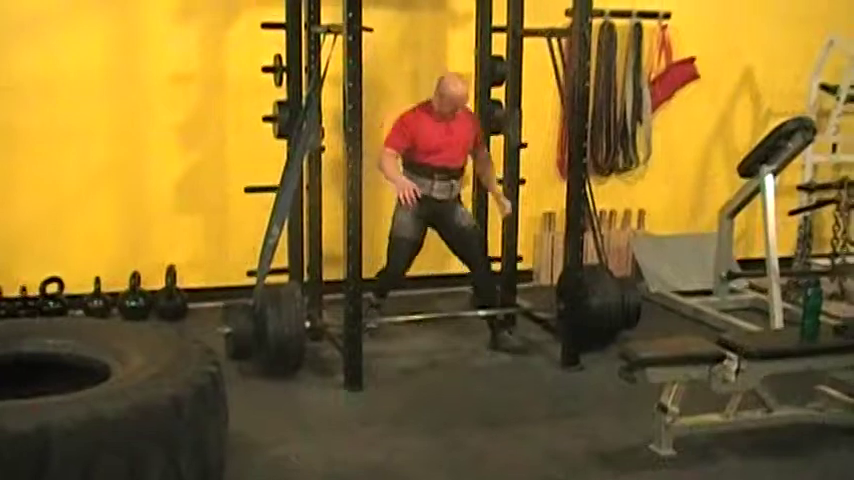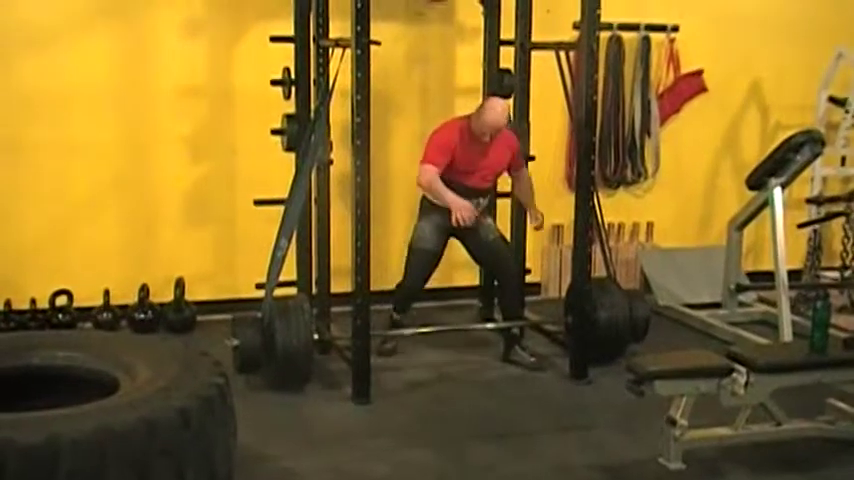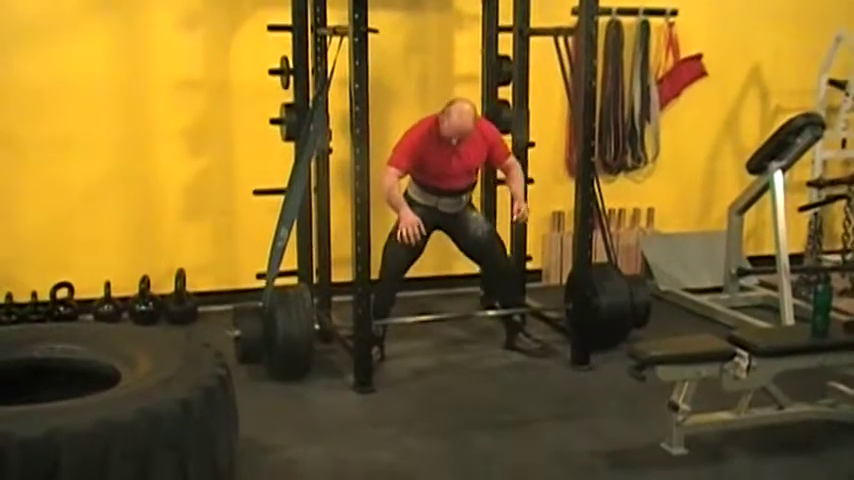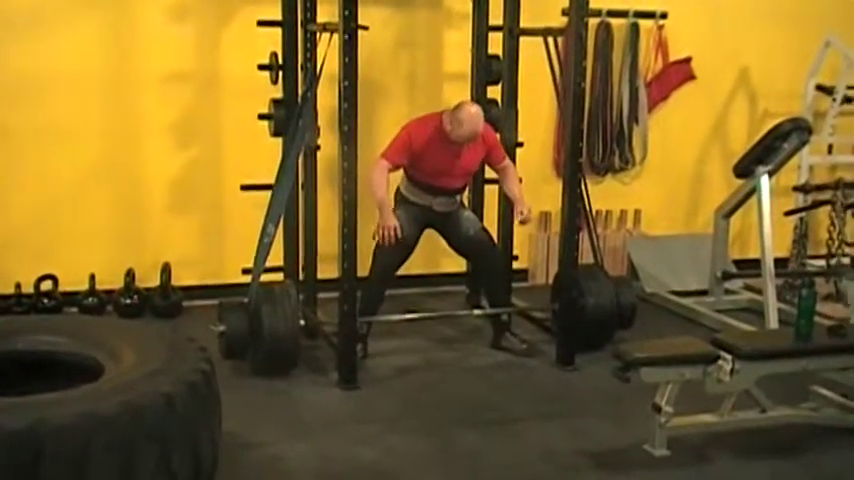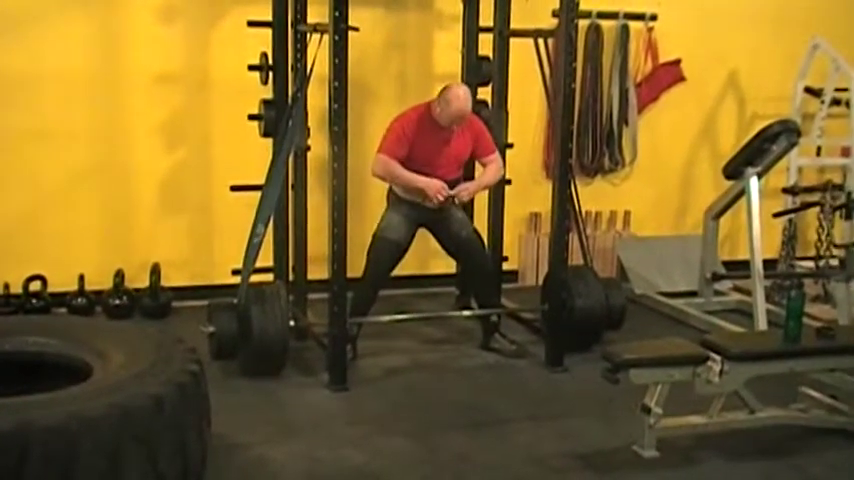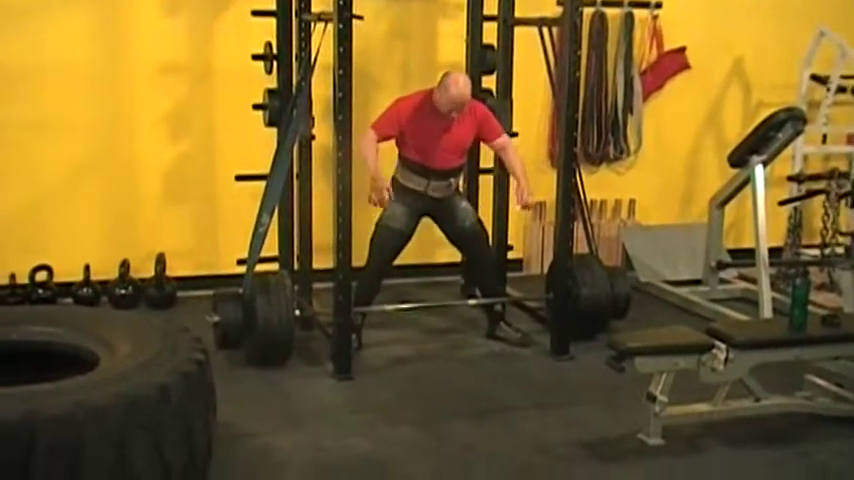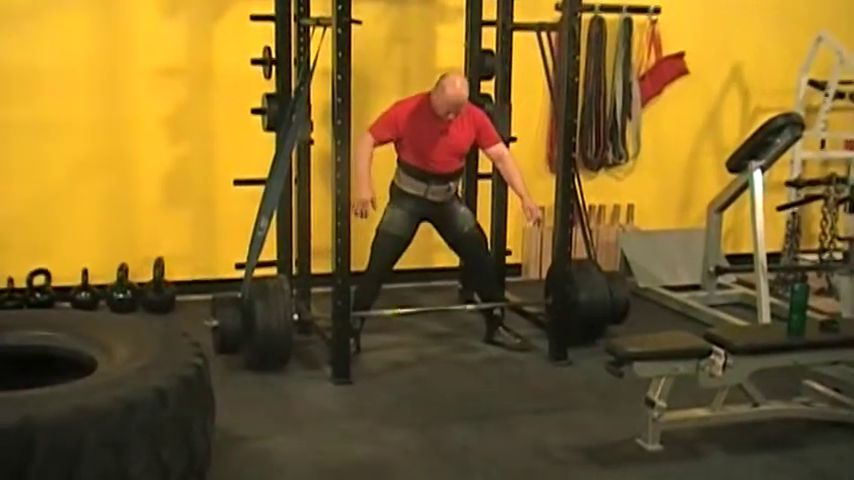
dt=0.7s
person 1, frame 1
left shoulder: (470, 121)
right shoulder: (412, 120)
left elbow: (482, 157)
right elbow: (386, 157)
left wrist: (497, 194)
right wrist: (400, 180)
left hip: (450, 201)
right hip: (415, 199)
left knee: (479, 257)
right knee: (398, 263)
left ankle: (498, 329)
right ankle: (374, 304)
person 1, frame 2
left shoulder: (509, 141)
right shoulder: (449, 133)
left elbow: (519, 174)
right elbow: (425, 175)
left wrist: (531, 207)
right wrist: (453, 201)
left hip: (476, 214)
right hip: (439, 210)
left knee: (510, 271)
right knee: (415, 275)
left ankle: (514, 343)
right ankle: (393, 326)
person 1, frame 3
left shoulder: (487, 133)
right shoulder: (419, 135)
left elbow: (511, 165)
right elbow: (389, 177)
left wrist: (519, 198)
right wrist: (404, 212)
left hip: (460, 207)
right hip: (420, 206)
left knee: (498, 260)
right knee: (393, 265)
left ankle: (516, 331)
right ankle: (375, 337)
person 1, frame 4
left shoulder: (485, 135)
right shoulder: (419, 131)
left elbow: (505, 167)
right elbow: (380, 169)
left wrist: (519, 200)
right wrist: (385, 213)
left hip: (453, 206)
right hip: (413, 204)
left knee: (492, 259)
right knee: (383, 265)
left ankle: (502, 330)
right ankle: (359, 334)
person 1, frame 5
left shoulder: (473, 126)
right shoulder: (409, 122)
left elbow: (496, 165)
right elbow: (380, 166)
left wrist: (475, 185)
right wrist: (423, 182)
left hip: (447, 205)
right hip: (405, 203)
left knee: (481, 262)
right knee: (377, 267)
left ankle: (491, 331)
right ankle: (348, 335)
person 1, frame 6
left shoulder: (477, 112)
right shoulder: (408, 107)
left elbow: (505, 146)
right elbow: (369, 138)
left wrist: (521, 181)
right wrist: (376, 177)
left hip: (449, 193)
right hip: (408, 191)
left knee: (482, 251)
right knee: (379, 257)
left ankle: (497, 321)
right ankle: (354, 325)
person 1, frame 7
left shoulder: (475, 117)
right shoulder: (405, 111)
left elbow: (501, 155)
right elbow: (366, 142)
left wrist: (525, 197)
right wrist: (363, 186)
left hip: (448, 198)
right hip: (408, 196)
left knee: (480, 257)
right knee: (380, 262)
left ankle: (496, 326)
right ankle: (352, 330)
